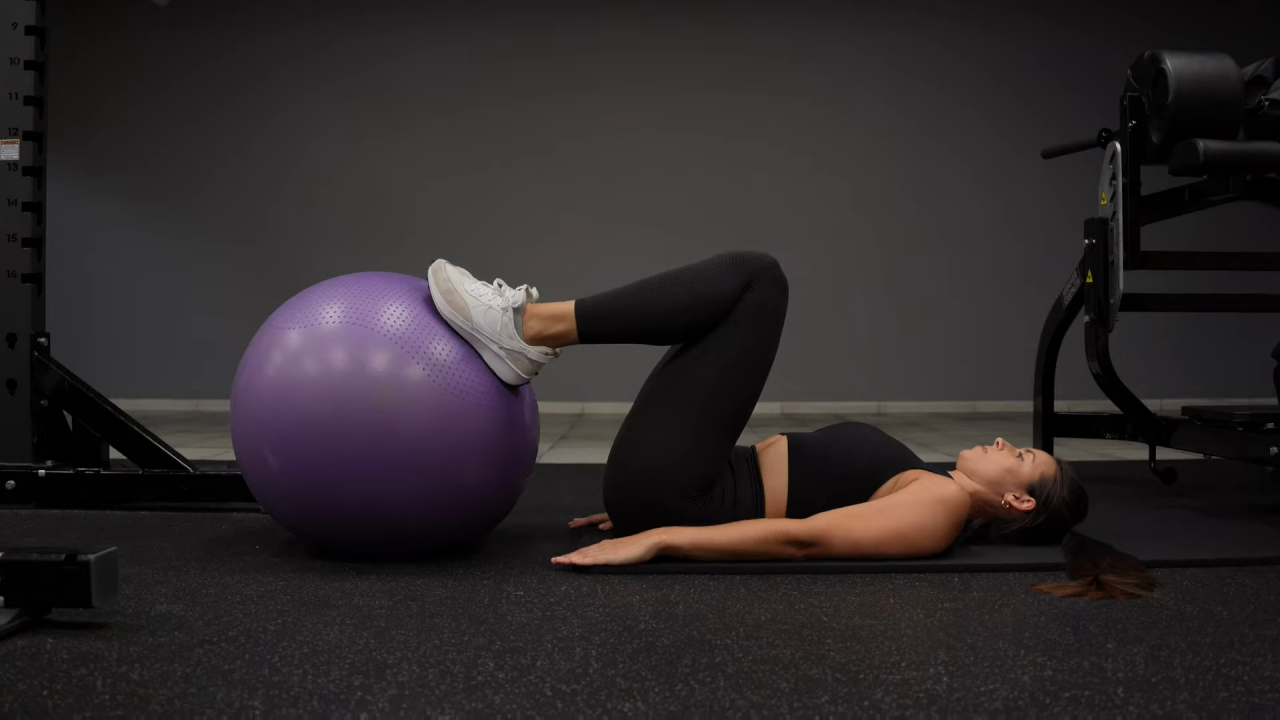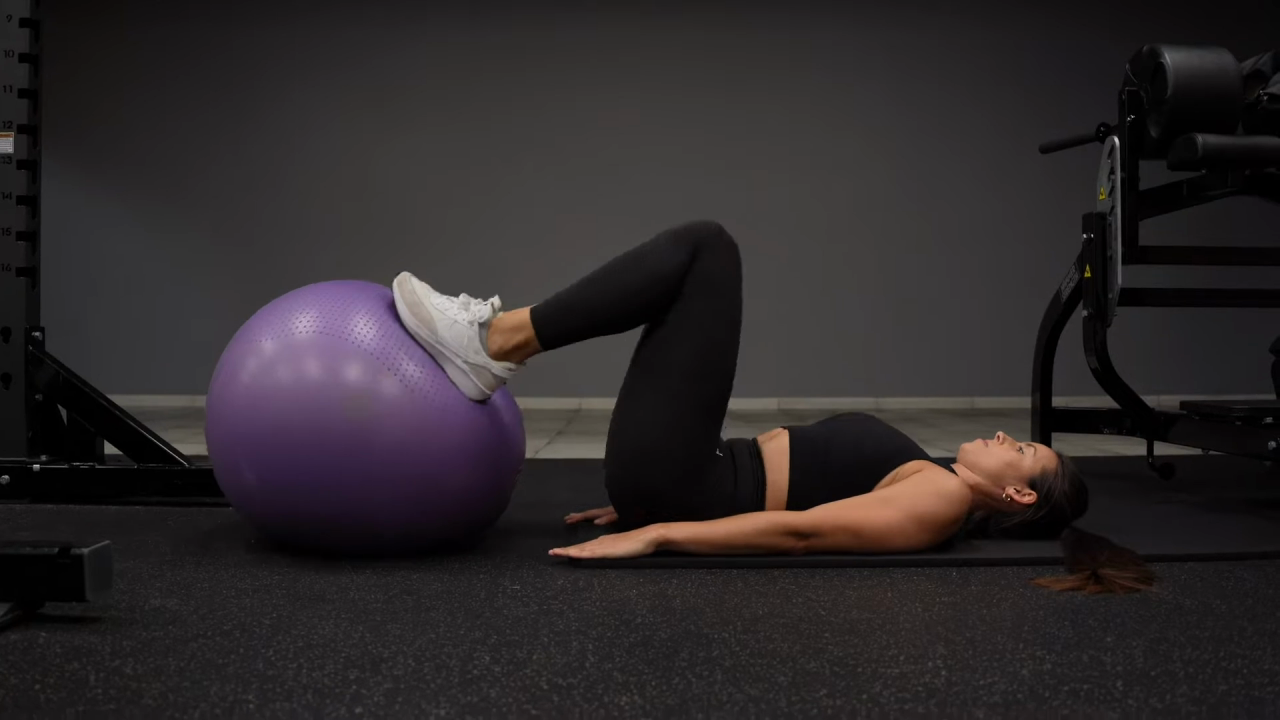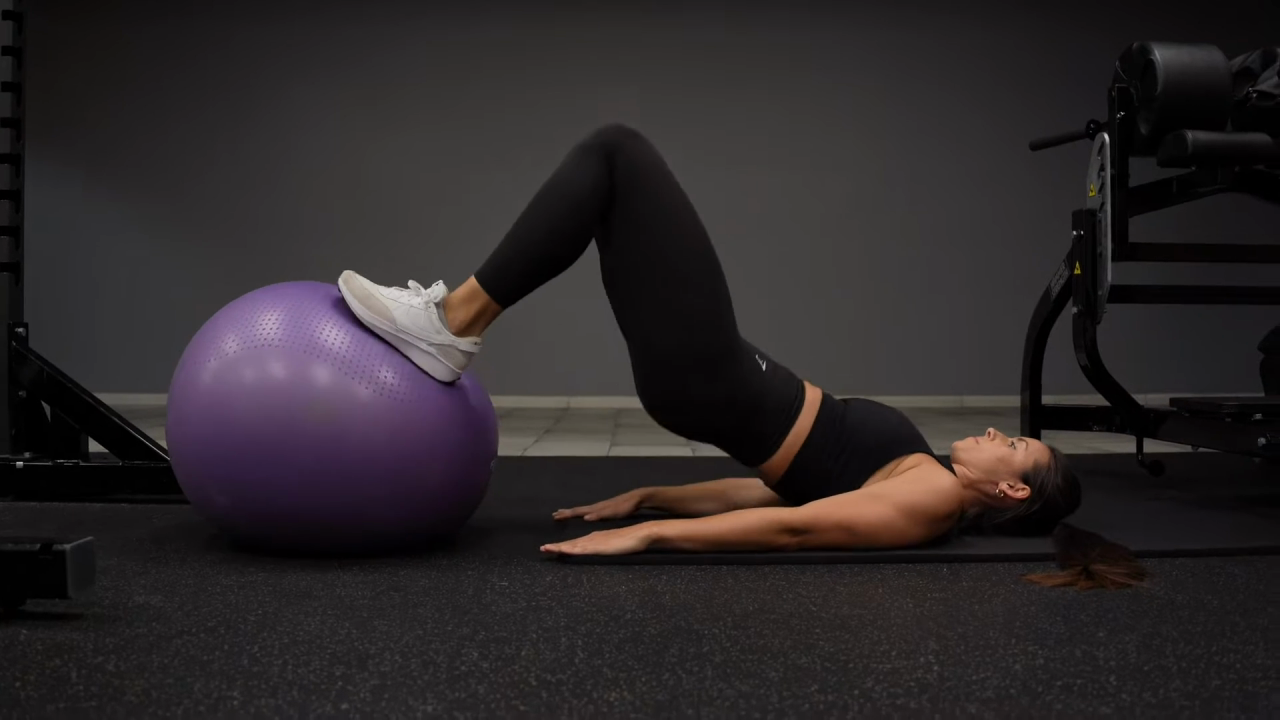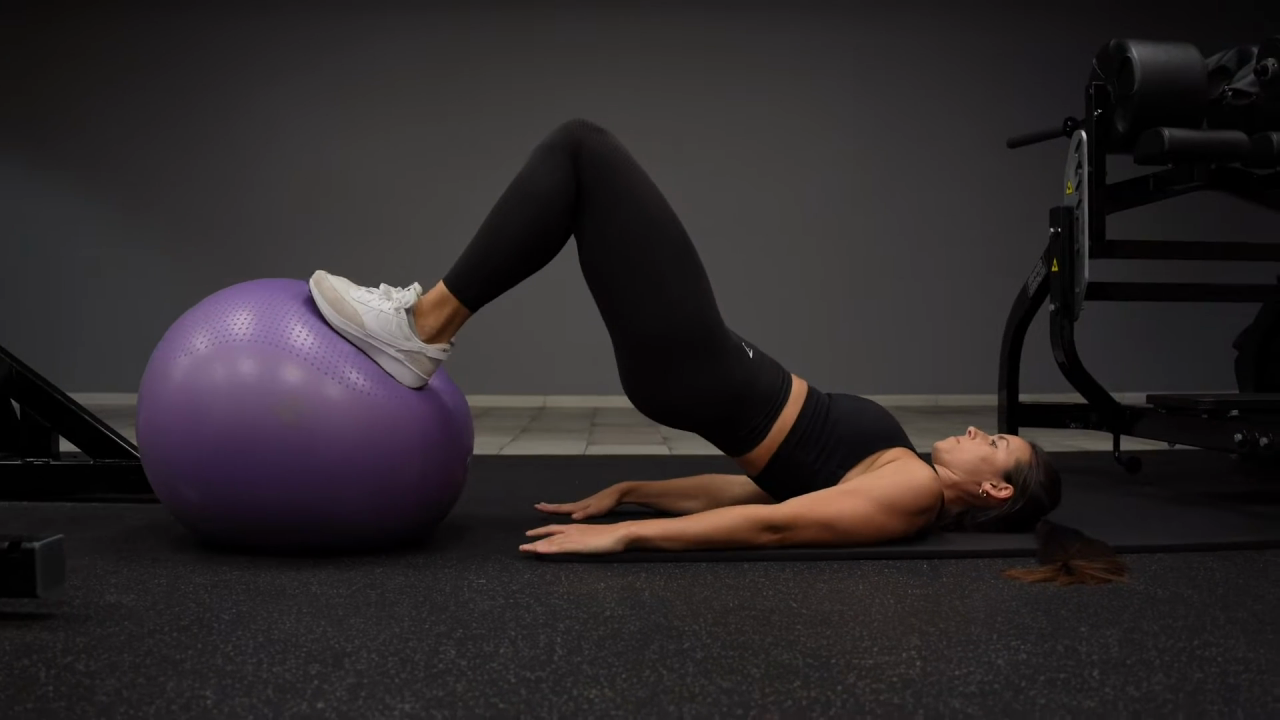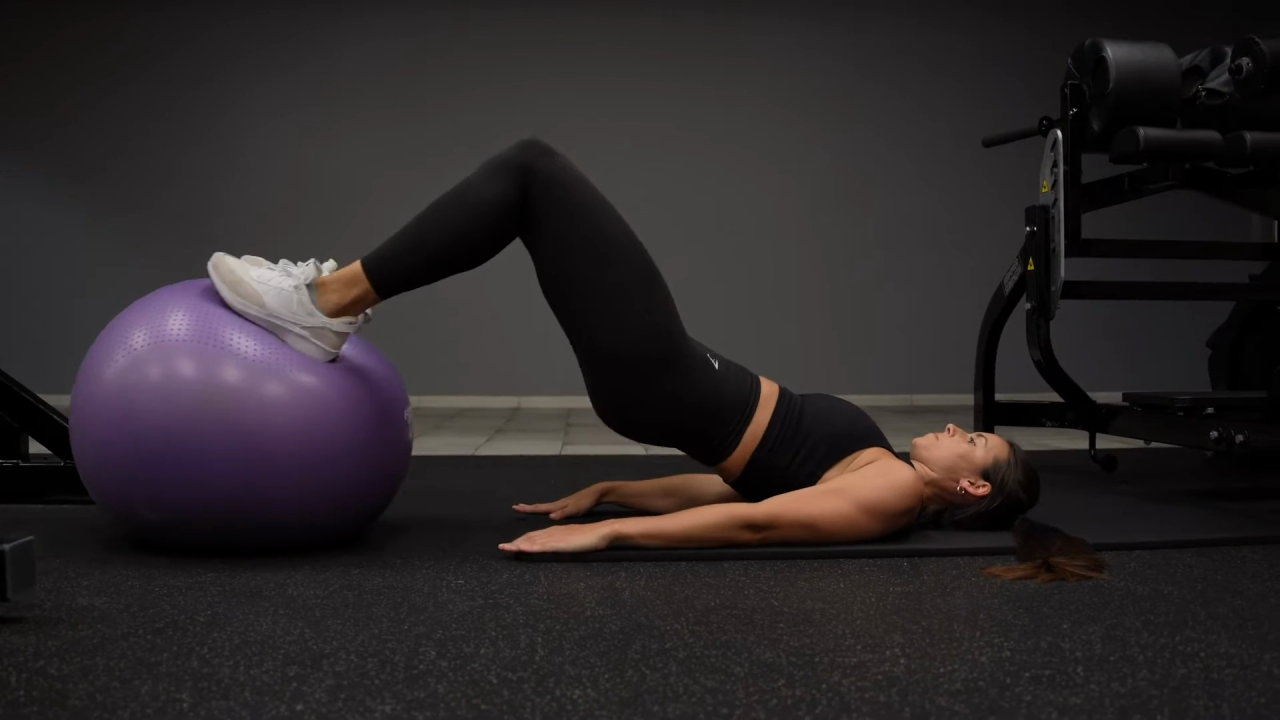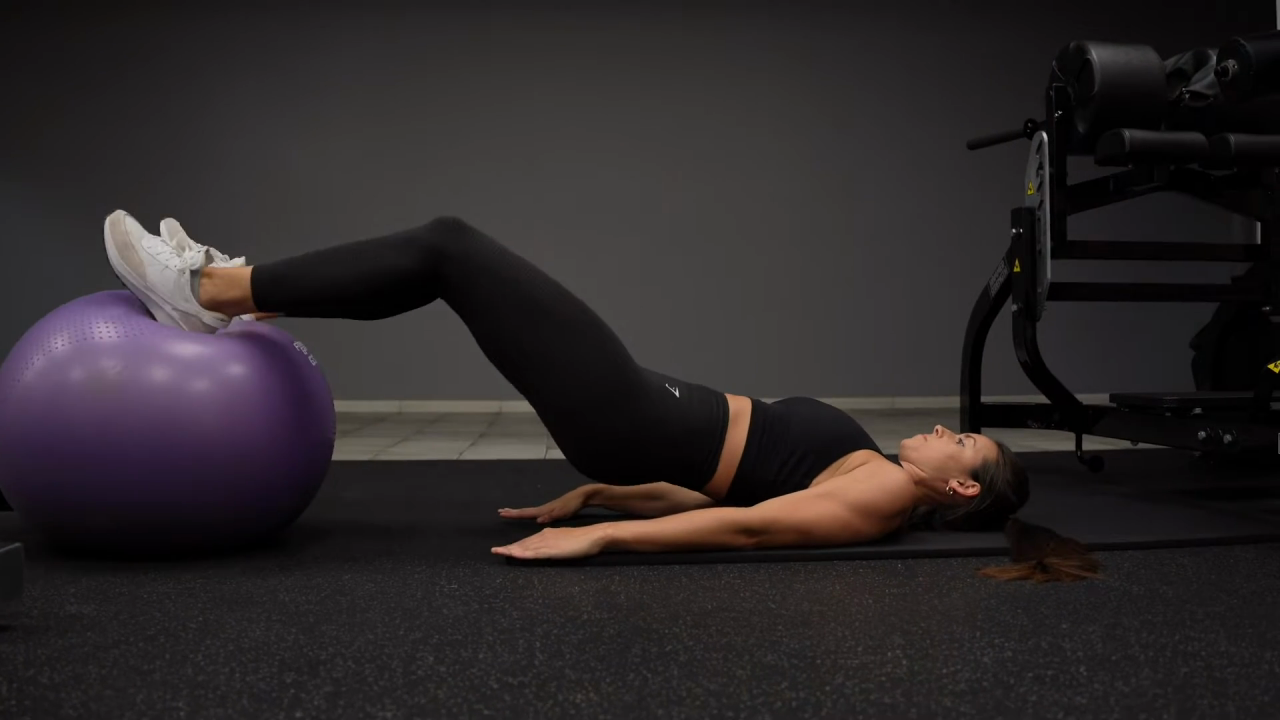
dt=0.5s
person 1, frame 1
left shoulder: (942, 510)
right shoulder: (925, 489)
left elbow: (805, 539)
left wrist: (660, 538)
right wrist: (646, 508)
left hip: (668, 493)
right hip: (671, 486)
left knee: (759, 279)
left ankle: (529, 328)
right ankle: (528, 333)
person 1, frame 2
left shoulder: (941, 500)
right shoulder: (922, 482)
left elbow: (801, 530)
left wrist: (656, 533)
right wrist: (648, 500)
left hip: (669, 478)
right hip: (682, 473)
left knee: (707, 248)
right knee: (704, 257)
left ankle: (495, 344)
right ankle: (496, 340)
person 1, frame 3
left shoulder: (932, 499)
right shoulder: (926, 482)
left elbow: (794, 526)
left wrist: (650, 534)
left hip: (704, 376)
right hip: (714, 381)
left knee: (616, 150)
right knee: (618, 173)
left ankle: (453, 324)
right ankle: (454, 317)
person 1, frame 4
left shoulder: (914, 494)
right shoulder: (906, 480)
left elbow: (772, 524)
left wrist: (624, 536)
left hip: (688, 366)
right hip: (697, 371)
left knee: (580, 147)
right knee: (581, 166)
left ankle: (425, 325)
right ankle: (425, 316)
person 1, frame 5
left shoulder: (893, 495)
right shoulder: (885, 474)
left elbow: (756, 521)
left wrist: (611, 532)
right wrist: (603, 490)
left hip: (656, 380)
right hip: (668, 383)
left knee: (533, 164)
right knee: (533, 193)
left ankle: (324, 304)
right ankle: (331, 297)
person 1, frame 6
left shoulder: (884, 498)
right shoulder: (871, 475)
left elbow: (747, 525)
left wrist: (599, 536)
right wrist: (589, 495)
left hip: (622, 415)
right hip: (637, 414)
left knee: (449, 244)
right knee: (450, 258)
left ankle: (208, 292)
right ankle: (233, 291)
